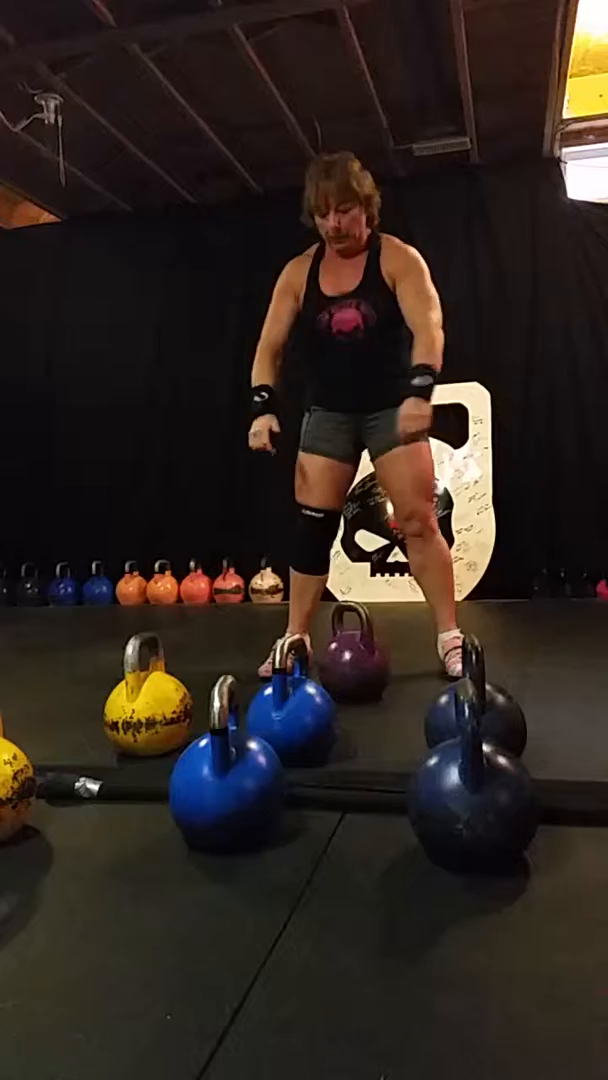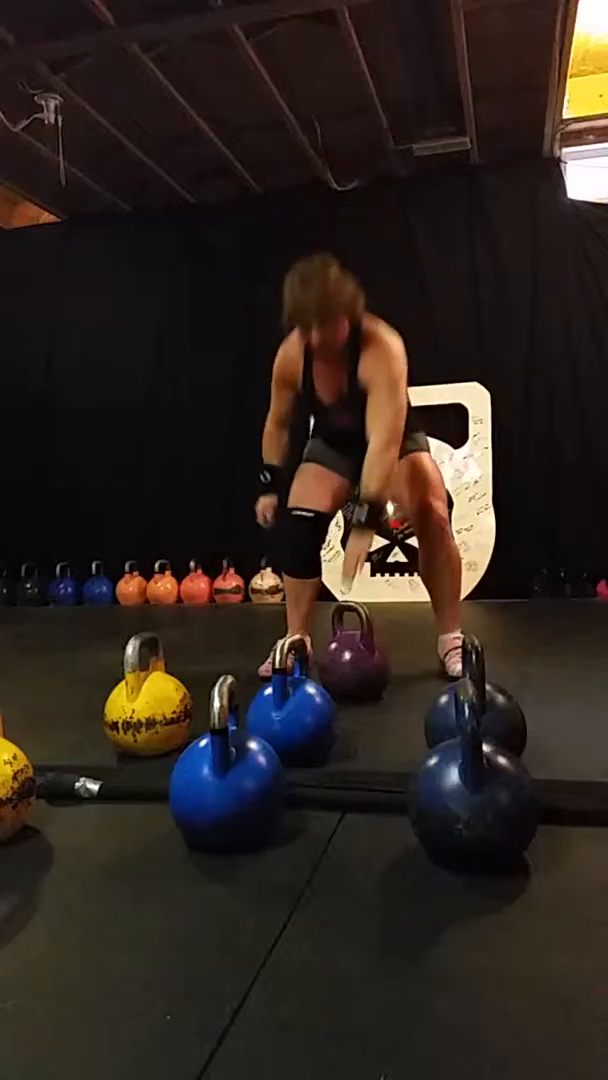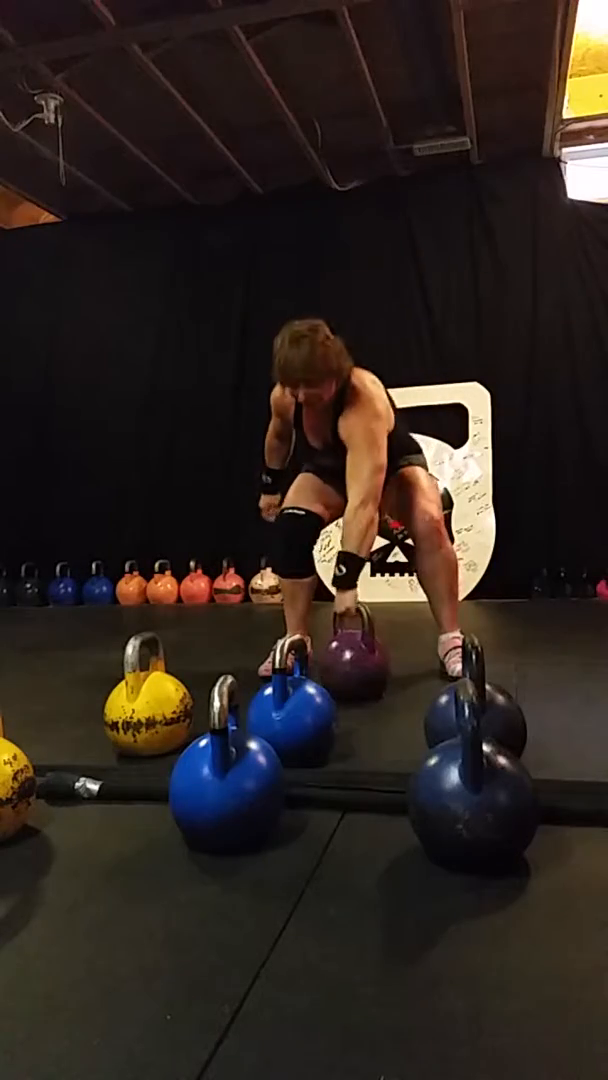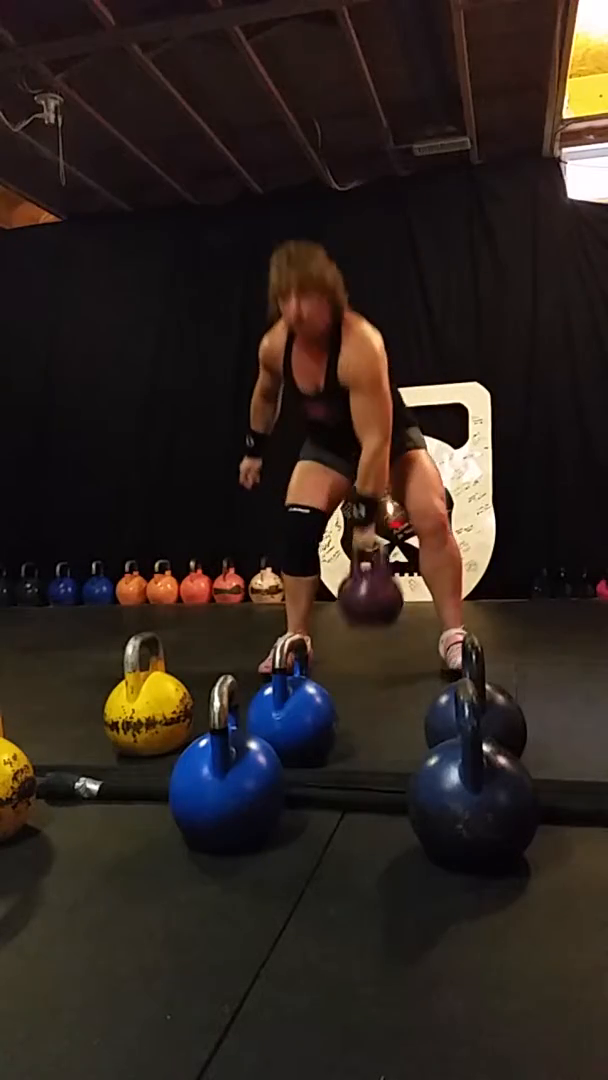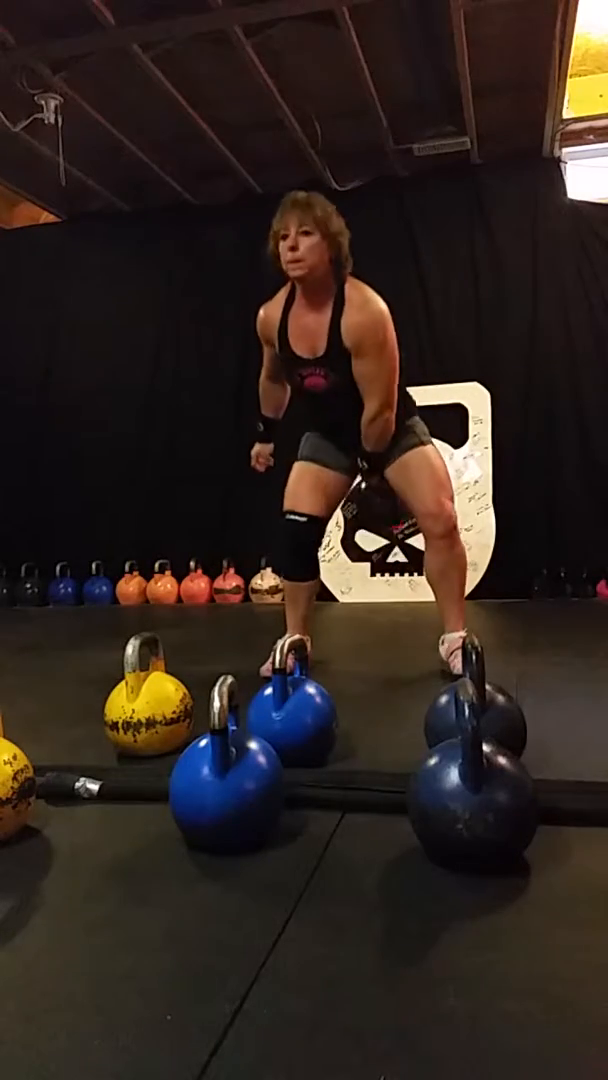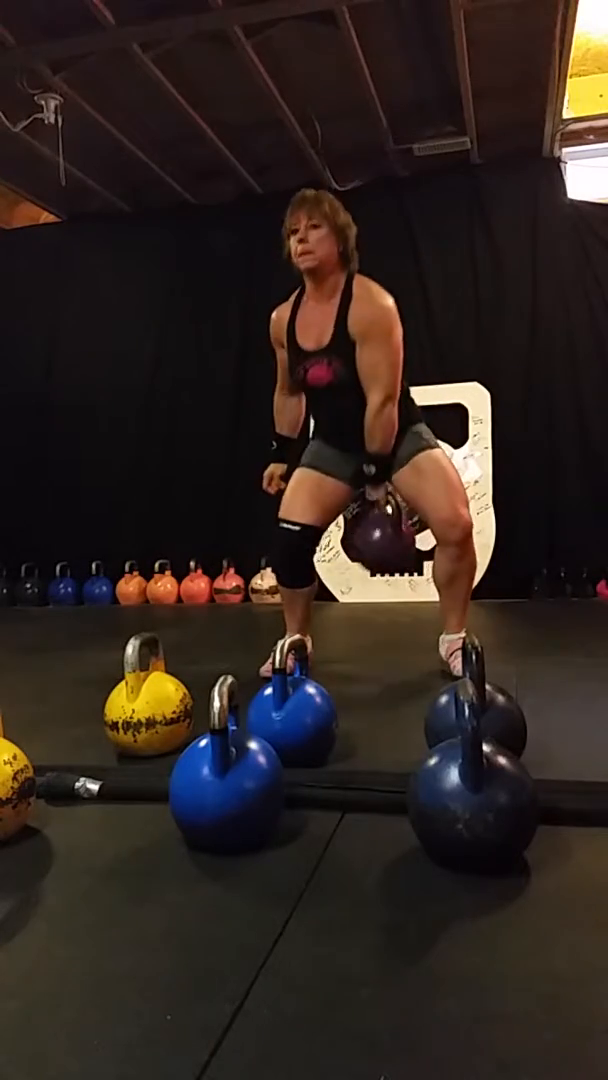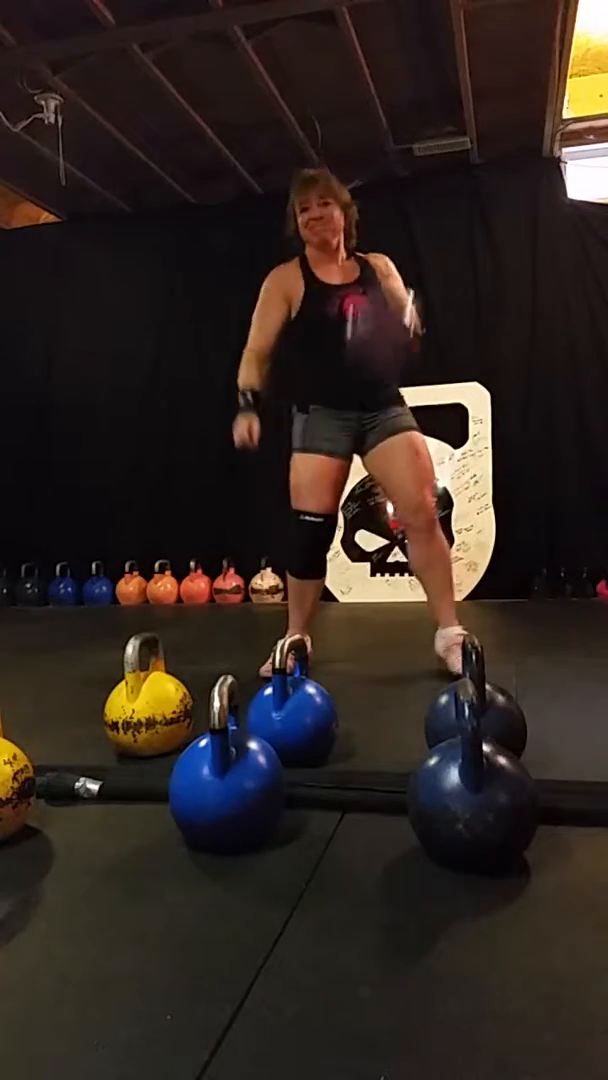
dt=0.3s
person 1, frame 1
left shoulder: (398, 258)
right shoulder: (298, 272)
left elbow: (428, 328)
right elbow: (269, 347)
left wrist: (420, 392)
right wrist: (263, 406)
left hip: (392, 406)
right hip: (328, 412)
left knee: (417, 520)
right knee: (312, 525)
left ankle: (450, 639)
right ankle: (295, 643)
person 1, frame 2
left shoulder: (381, 350)
right shoulder: (290, 358)
left elbow: (384, 444)
right elbow: (278, 422)
left wrist: (365, 527)
right wrist: (268, 485)
left hip: (396, 443)
right hip: (333, 447)
left knee: (432, 517)
right knee: (298, 524)
left ankle: (451, 641)
person 1, frame 3
left shoulder: (365, 404)
right shoulder: (283, 398)
left elbow: (363, 504)
left wrist: (346, 581)
right wrist: (270, 486)
left hip: (392, 463)
right hip: (326, 470)
left knee: (428, 523)
right knee: (291, 526)
left ankle: (451, 641)
person 1, frame 4
left shoulder: (360, 347)
right shoulder: (274, 346)
left elbow: (377, 444)
right elbow: (266, 397)
left wrist: (366, 521)
right wrist: (254, 451)
left hip: (390, 439)
right hip: (327, 444)
left knee: (432, 518)
right knee: (298, 524)
left ankle: (454, 638)
right ankle: (296, 641)
person 1, frame 5
left shoulder: (364, 313)
right shoulder: (271, 317)
left elbow: (381, 407)
left wrist: (370, 466)
right wrist: (265, 434)
left hip: (393, 429)
right hip: (326, 436)
left knee: (439, 519)
right knee: (296, 531)
left ankle: (455, 639)
right ankle: (296, 643)
person 1, frame 6
left shoulder: (371, 305)
right shoulder: (284, 319)
left elbow: (383, 400)
left wrist: (377, 481)
right wrist: (280, 454)
left hip: (400, 437)
right hip: (333, 443)
left knee: (455, 525)
right knee: (290, 539)
left ankle: (454, 639)
right ankle: (295, 642)
person 1, frame 7
left shoulder: (377, 268)
right shoulder: (284, 280)
left elbow: (398, 318)
right elbow: (256, 353)
left wrist: (405, 312)
right wrist: (247, 406)
left hip: (380, 406)
right hip: (318, 415)
left knee: (421, 513)
right knee: (308, 528)
left ankle: (450, 634)
right ankle: (295, 640)
